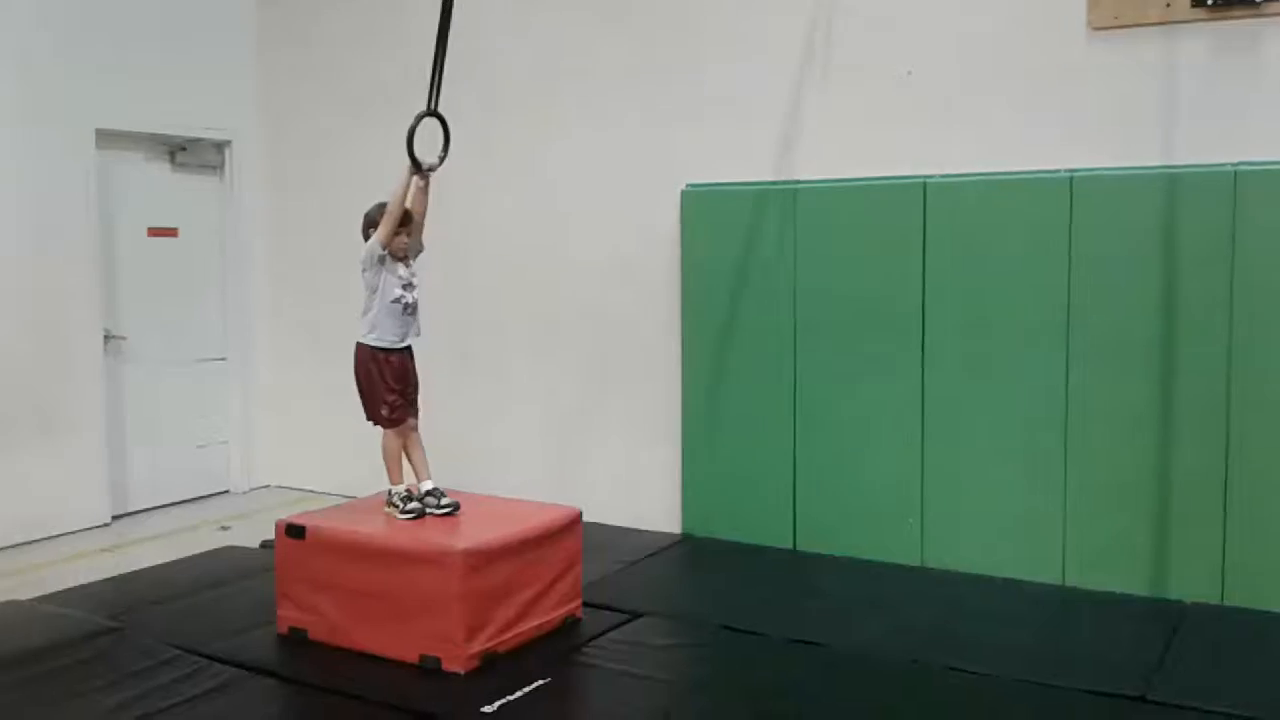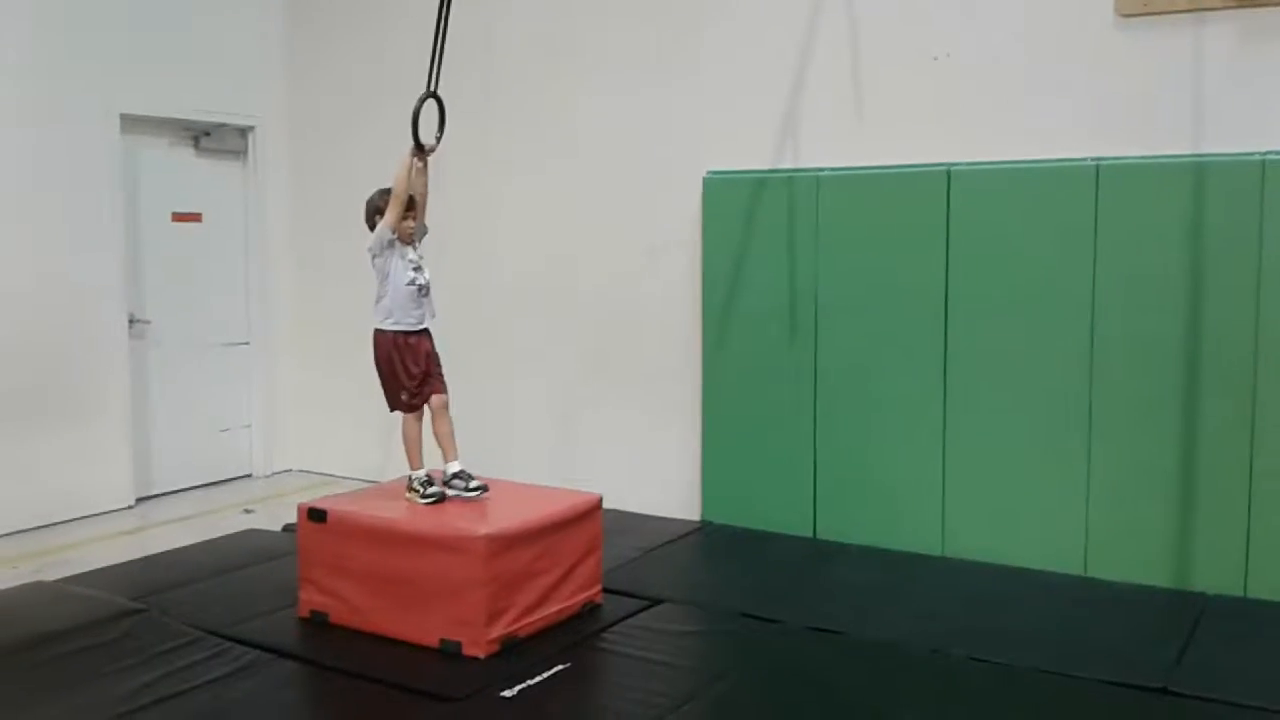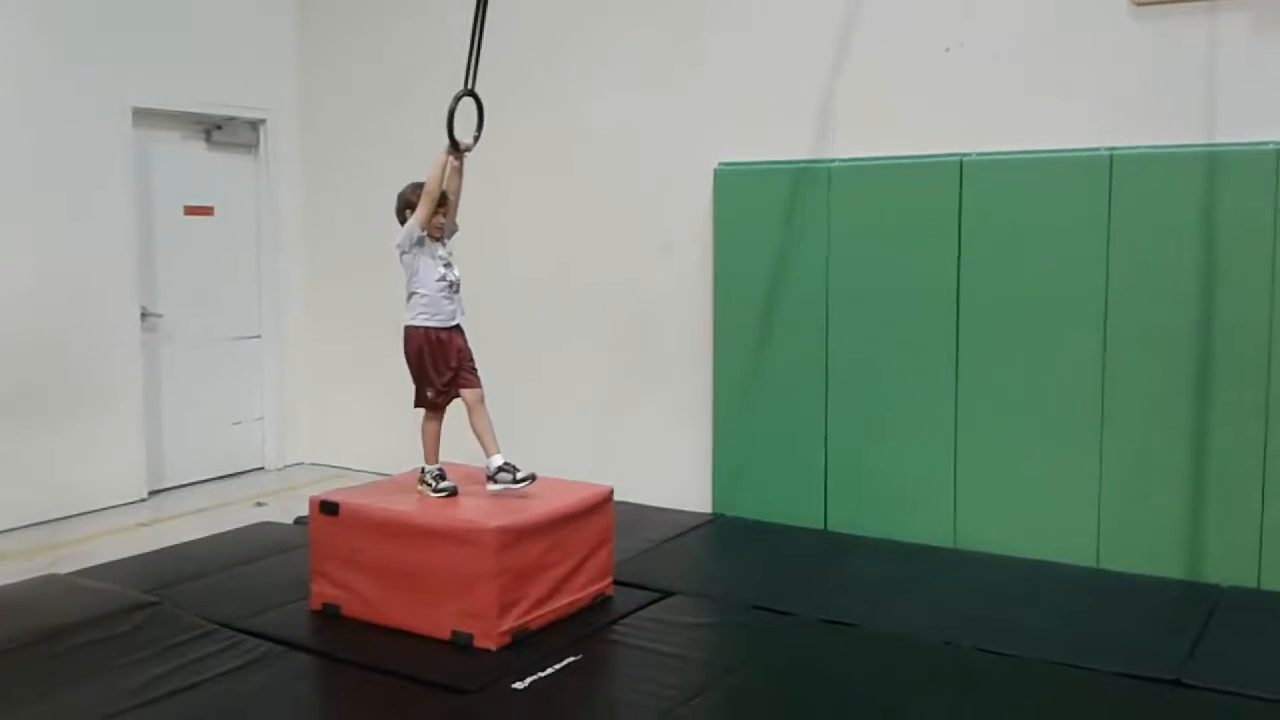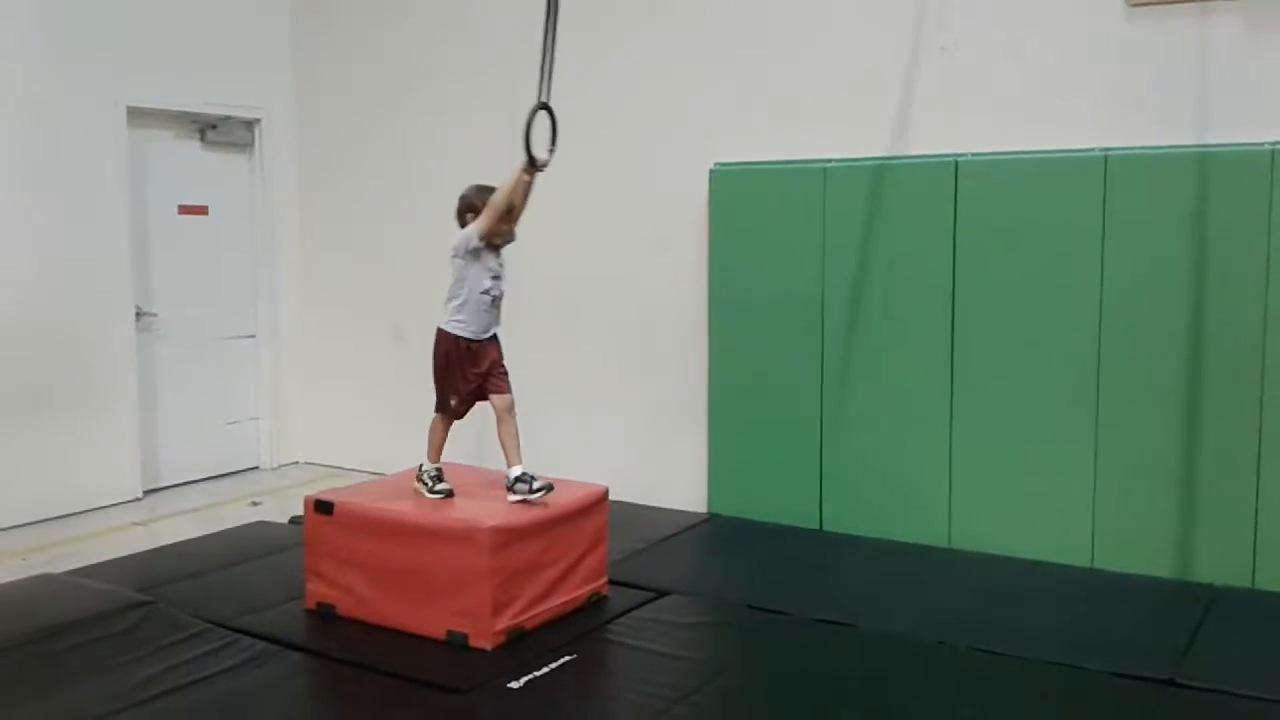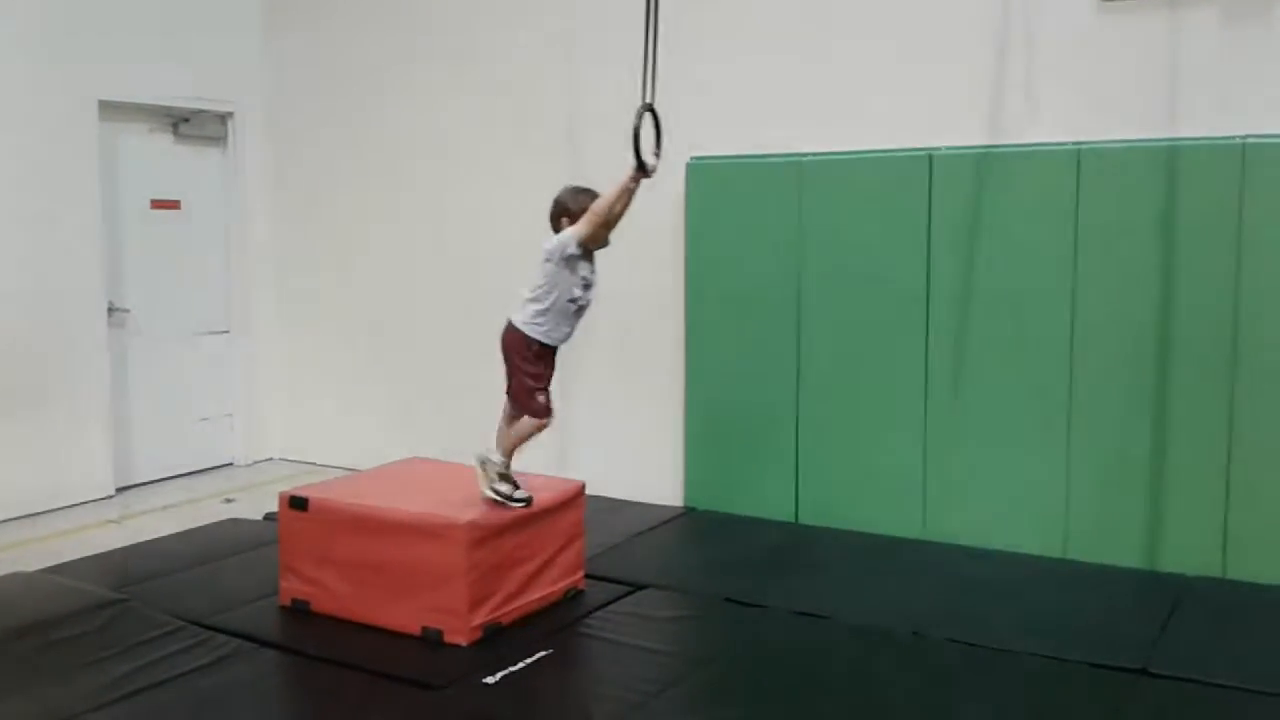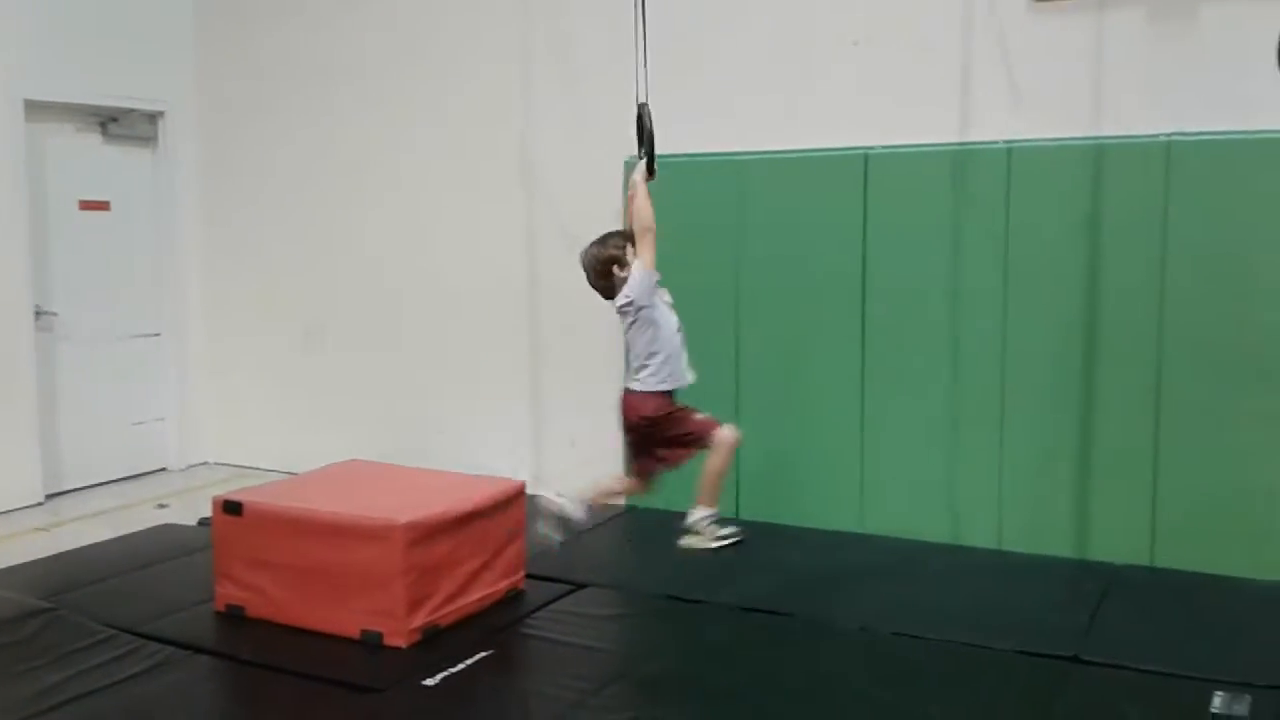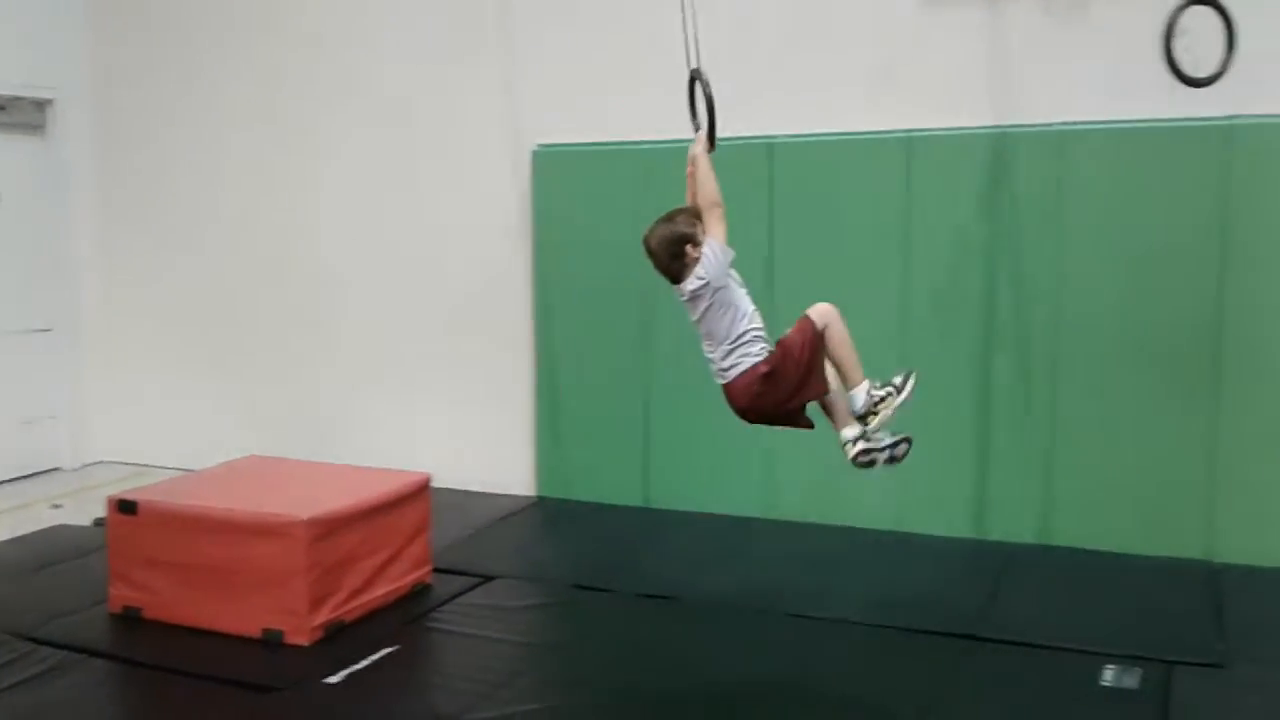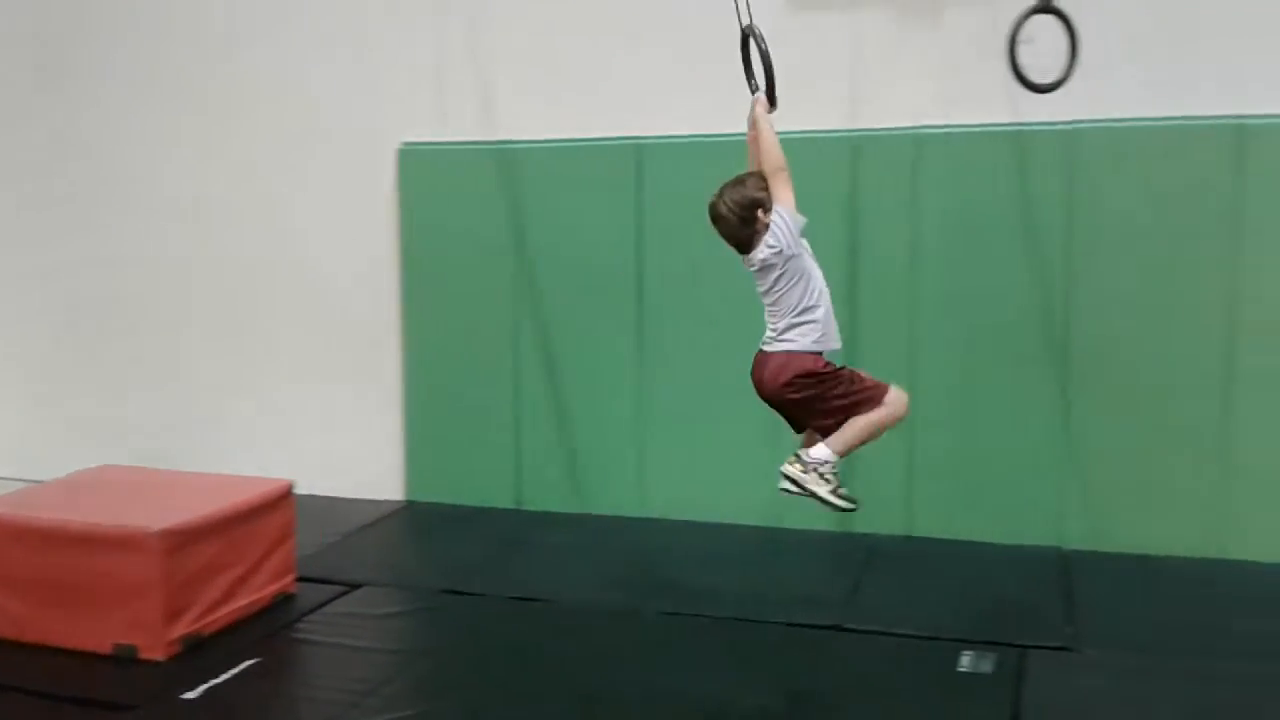
dt=0.4s
person 1, frame 1
left shoulder: (407, 260)
right shoulder: (373, 261)
left elbow: (418, 218)
right elbow: (391, 215)
left wrist: (423, 181)
right wrist: (407, 175)
left hip: (402, 352)
right hip: (375, 353)
left knee: (410, 425)
right knee: (394, 425)
left ankle: (427, 490)
right ankle: (397, 494)
person 1, frame 2
left shoulder: (412, 244)
right shoulder: (381, 246)
left elbow: (419, 199)
right elbow: (397, 198)
left wrist: (422, 162)
right wrist: (409, 156)
left hip: (421, 335)
right hip: (393, 337)
left knee: (440, 402)
right knee: (412, 408)
left ankle: (454, 474)
right ankle: (417, 479)
person 1, frame 3
left shoulder: (442, 240)
right shoulder: (410, 242)
left elbow: (452, 196)
right elbow: (428, 196)
left wrist: (458, 160)
right wrist: (444, 155)
left hip: (452, 332)
right hip: (423, 334)
left knee: (474, 397)
right knee: (434, 406)
left ankle: (497, 467)
right ankle: (430, 472)
person 1, frame 4
left shoulder: (497, 247)
right shoulder: (466, 246)
left elbow: (512, 210)
right elbow: (495, 207)
left wrist: (529, 177)
right wrist: (520, 173)
left hip: (487, 341)
right hip: (455, 340)
left knee: (505, 404)
right knee: (448, 410)
left ankle: (517, 477)
right ankle: (429, 471)
person 1, frame 5
left shoulder: (586, 254)
right shoulder: (561, 249)
left elbow: (611, 217)
right elbow: (597, 213)
left wrist: (635, 185)
right wrist: (628, 181)
left hip: (543, 343)
right hip: (524, 339)
left knee: (522, 408)
right knee: (539, 416)
left ankle: (499, 477)
right ankle: (494, 464)
person 1, frame 6
left shoulder: (639, 295)
right shoulder: (638, 294)
left elbow: (637, 236)
right elbow: (646, 234)
left wrist: (638, 187)
right wrist: (638, 184)
left hip: (645, 400)
right hip: (650, 404)
left knee: (638, 480)
right knee: (725, 438)
left ankle: (570, 506)
right ankle: (701, 521)
person 1, frame 7
left shoulder: (691, 283)
right shoulder: (708, 275)
left elbow: (699, 215)
right elbow: (713, 209)
left wrist: (694, 166)
right wrist: (700, 155)
left hip: (741, 388)
right hip: (756, 382)
left knee: (820, 358)
right knee: (823, 314)
left ankle: (856, 438)
right ankle: (863, 400)
person 1, frame 8
left shoulder: (754, 251)
right shoulder: (780, 241)
left elbow: (762, 177)
right elbow: (778, 172)
left wrist: (753, 126)
right wrist: (762, 117)
left hip: (769, 366)
right hip: (794, 369)
right knee: (895, 402)
left ankle: (809, 463)
right ankle: (815, 460)
